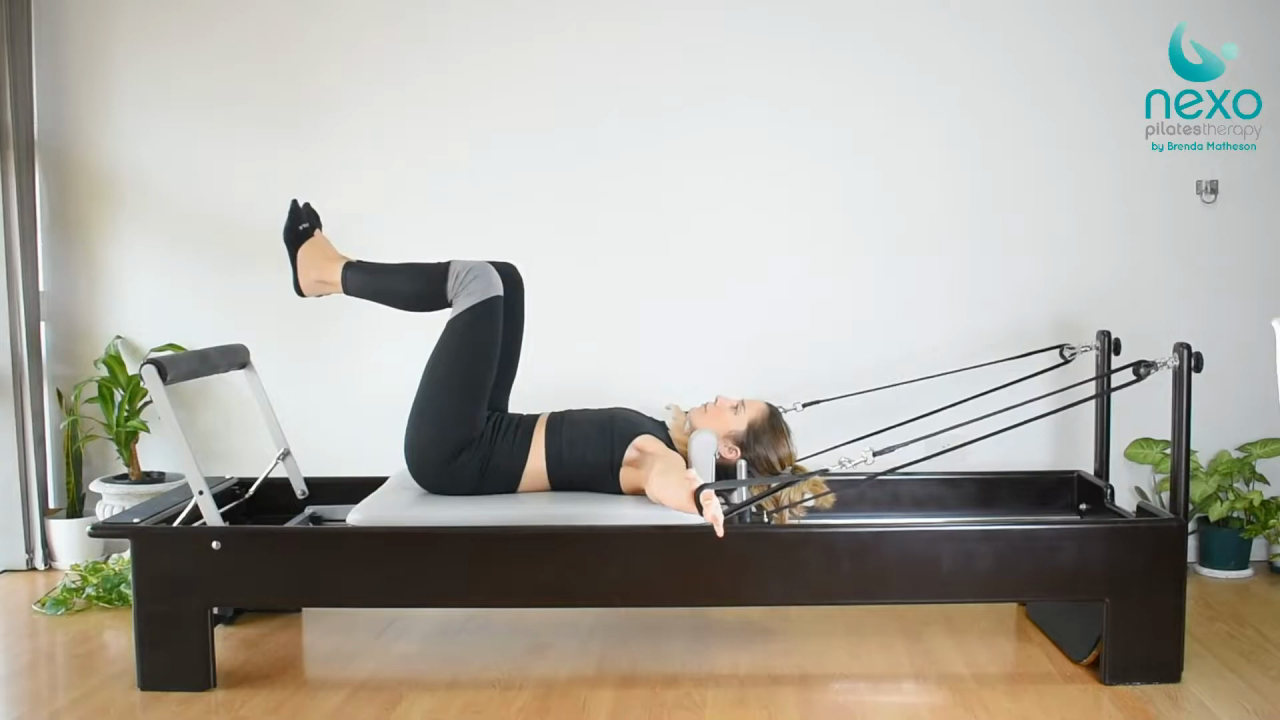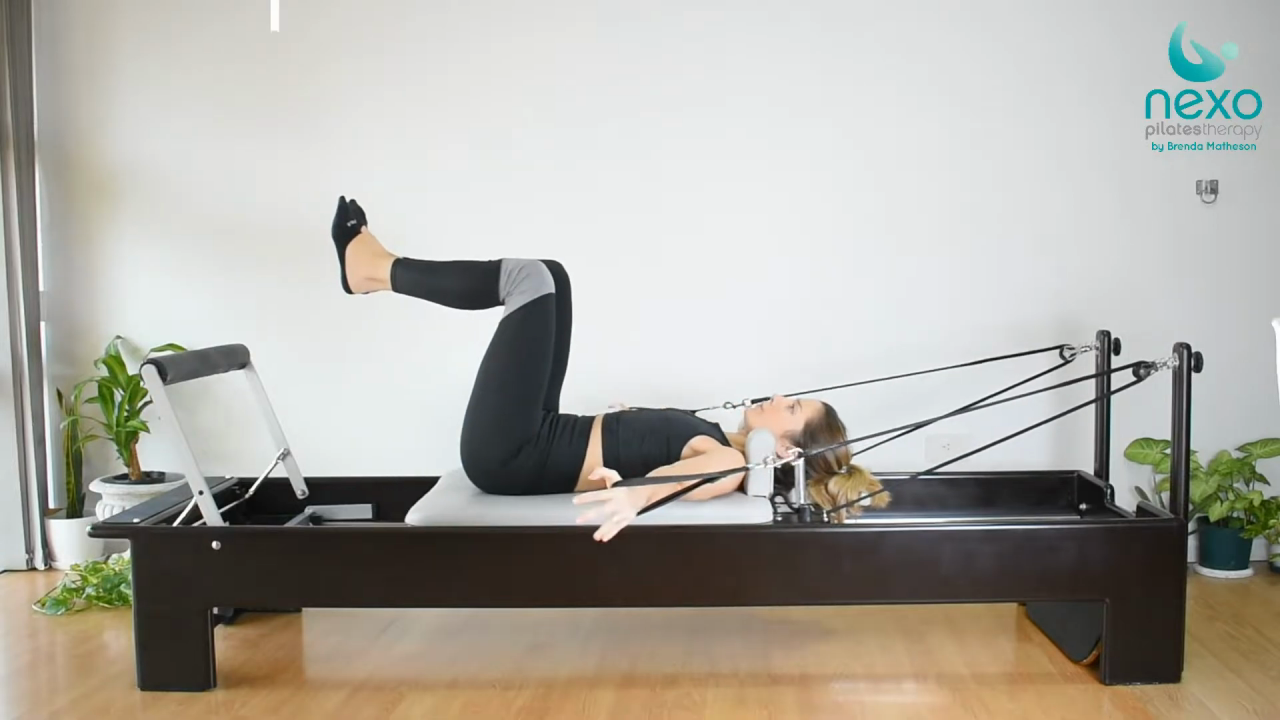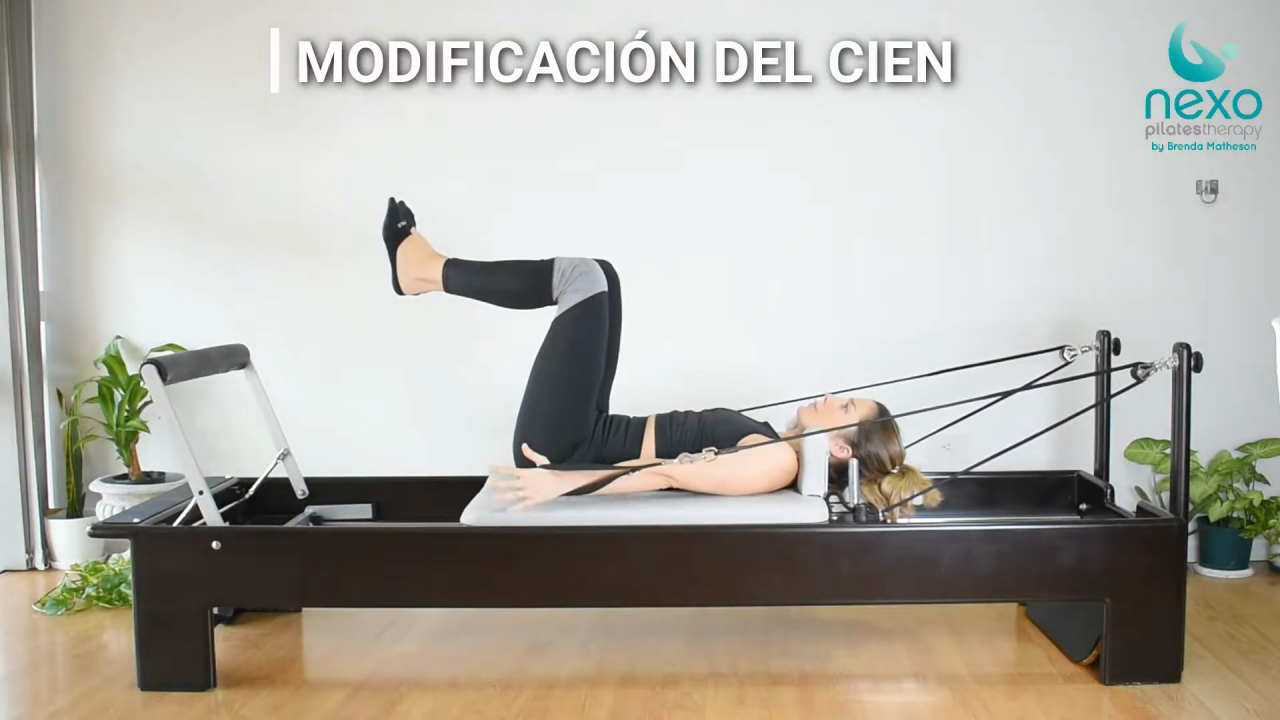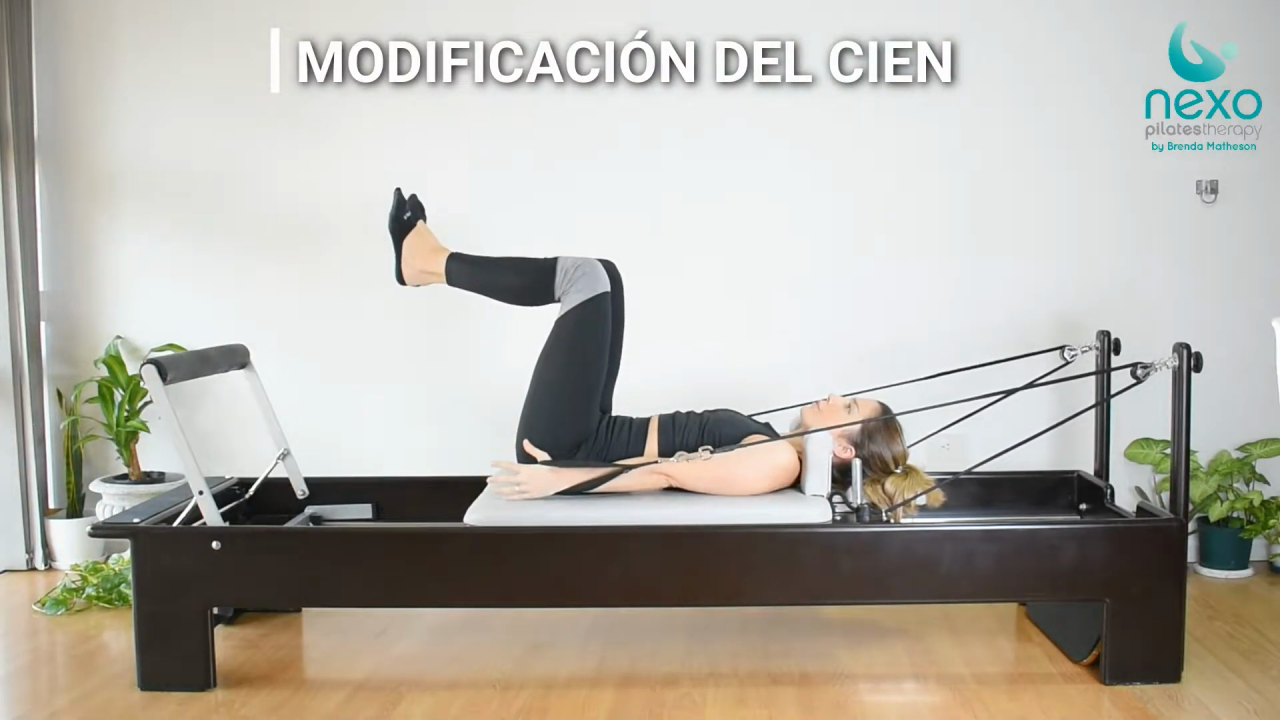
dt=1s
person 1, frame 1
left shoulder: (672, 462)
right shoulder: (675, 446)
left elbow: (663, 482)
left wrist: (695, 495)
right wrist: (679, 417)
left hip: (454, 459)
right hip: (486, 440)
left knee: (478, 280)
right knee: (500, 278)
left ankle: (330, 273)
right ankle: (334, 274)
person 1, frame 2
left shoulder: (730, 468)
right shoulder: (723, 445)
left elbow: (672, 478)
left wrist: (630, 494)
right wrist: (627, 411)
left hip: (509, 458)
right hip: (537, 446)
left knee: (529, 278)
right knee: (545, 276)
left ankle: (380, 270)
right ankle: (381, 271)
person 1, frame 3
left shoulder: (778, 463)
right shoulder: (771, 444)
left elbow: (670, 474)
left wrist: (563, 482)
left hip: (562, 454)
right hip: (583, 446)
left knee: (583, 279)
right knee: (593, 278)
left ankle: (429, 271)
right ankle: (429, 274)
person 1, frame 4
left shoulder: (779, 465)
right shoulder: (773, 445)
left elbow: (671, 474)
left wrist: (562, 479)
left hip: (566, 453)
right hip: (589, 444)
left knee: (584, 277)
right knee: (598, 276)
left ankle: (432, 264)
right ankle: (431, 266)
